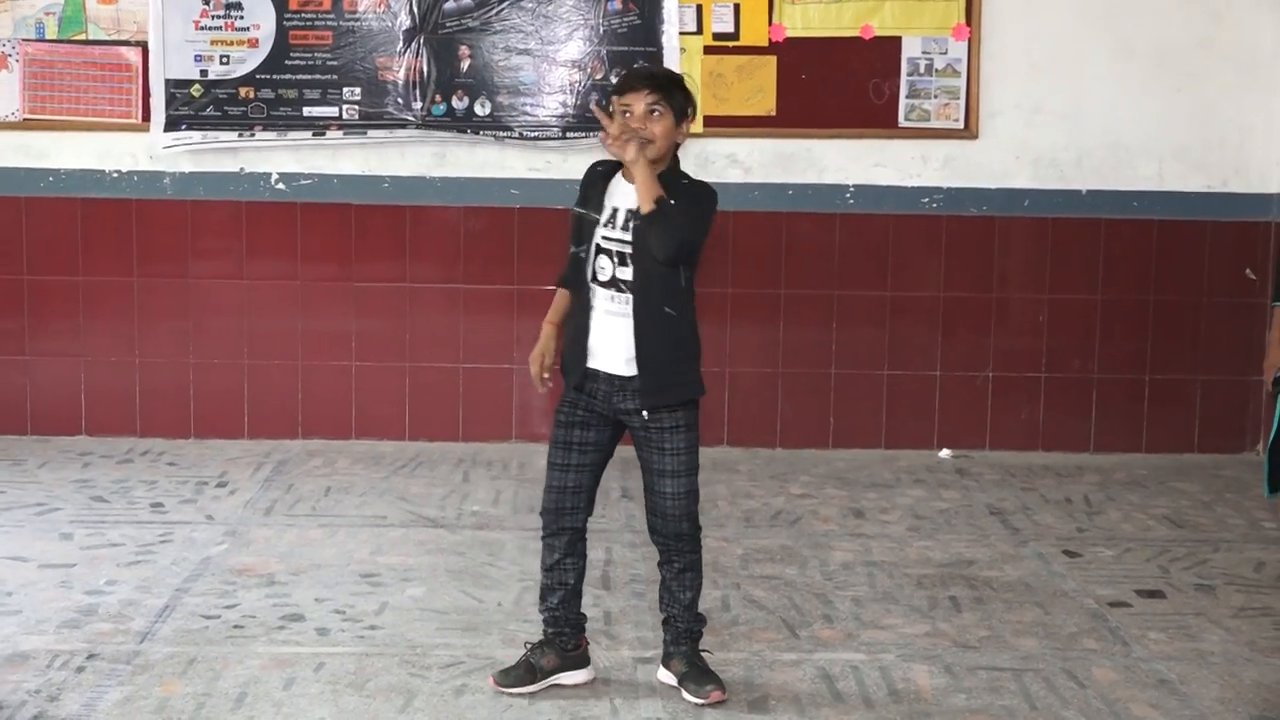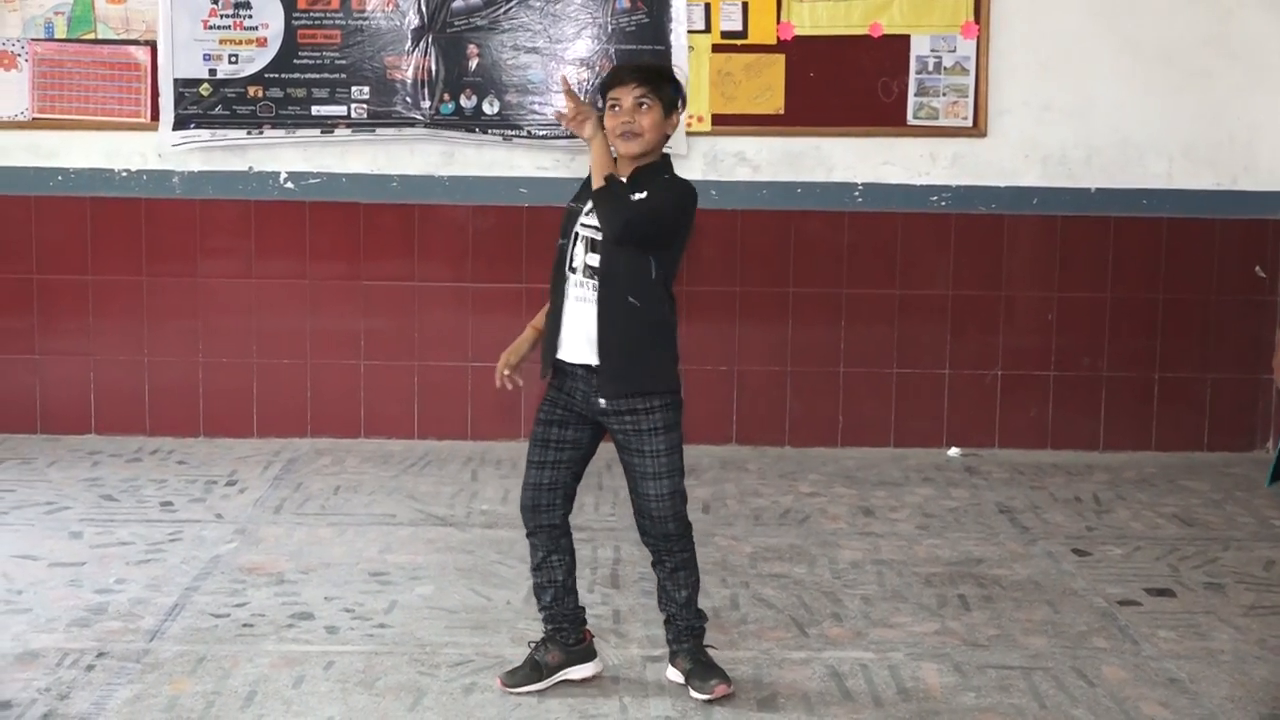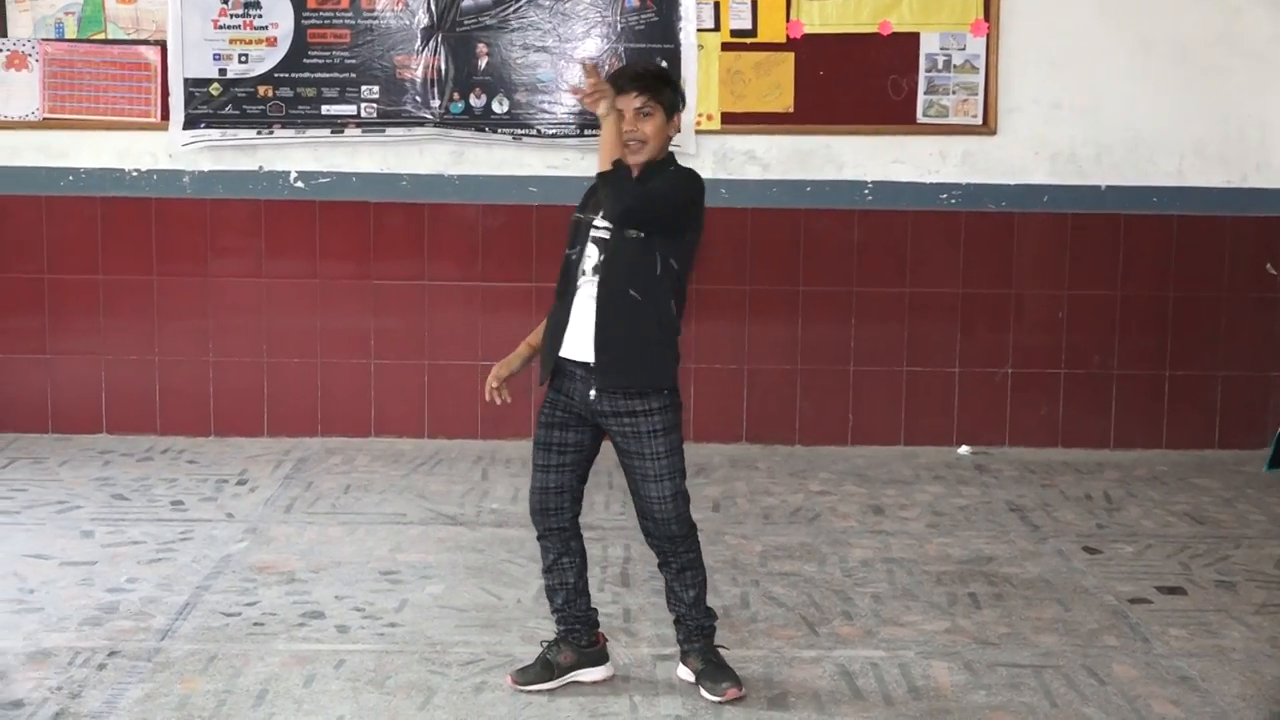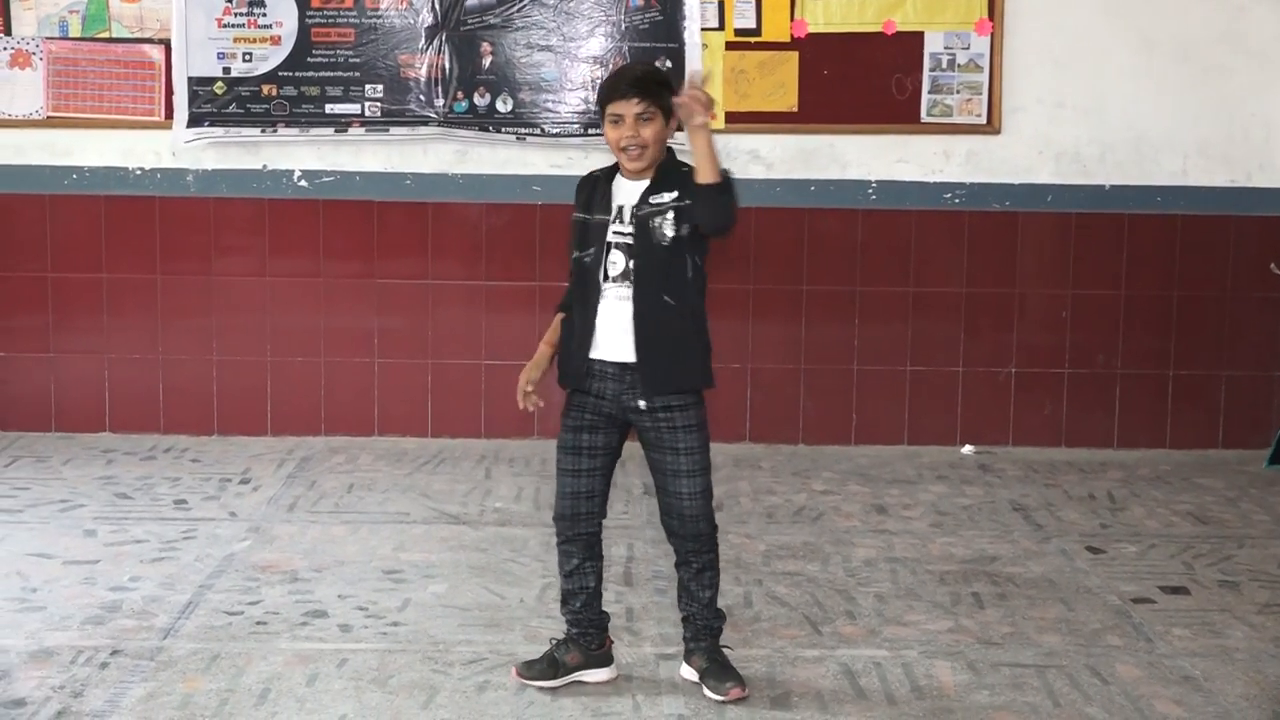
dt=0.2s
person 1, frame 1
left shoulder: (694, 199)
right shoulder: (597, 180)
left elbow: (665, 248)
left wrist: (644, 166)
right wrist: (549, 333)
left hip: (661, 389)
right hip: (588, 381)
left knee: (676, 525)
right knee: (561, 513)
left ankle: (681, 651)
right ankle: (563, 644)
person 1, frame 2
left shoulder: (674, 195)
right shoulder: (595, 182)
left elbow: (616, 224)
left wrist: (594, 142)
right wrist: (528, 338)
left hip: (639, 387)
right hip: (569, 379)
left knee: (664, 523)
right knee: (541, 508)
left ankle: (686, 648)
right ankle: (566, 641)
person 1, frame 3
left shoulder: (680, 187)
right shoulder: (601, 189)
left elbow: (622, 205)
left wrist: (606, 119)
right wrist: (521, 354)
left hip: (639, 388)
right hip: (569, 381)
left knee: (668, 522)
right knee: (551, 512)
left ankle: (697, 647)
right ankle: (579, 642)
person 1, frame 4
left shoulder: (689, 183)
right shoulder: (593, 190)
left elbow: (718, 218)
left wrist: (700, 127)
right wrist: (542, 355)
left hip: (667, 386)
right hip: (593, 381)
left knee: (691, 522)
right knee: (575, 517)
left ankle: (703, 647)
right ankle: (587, 642)
